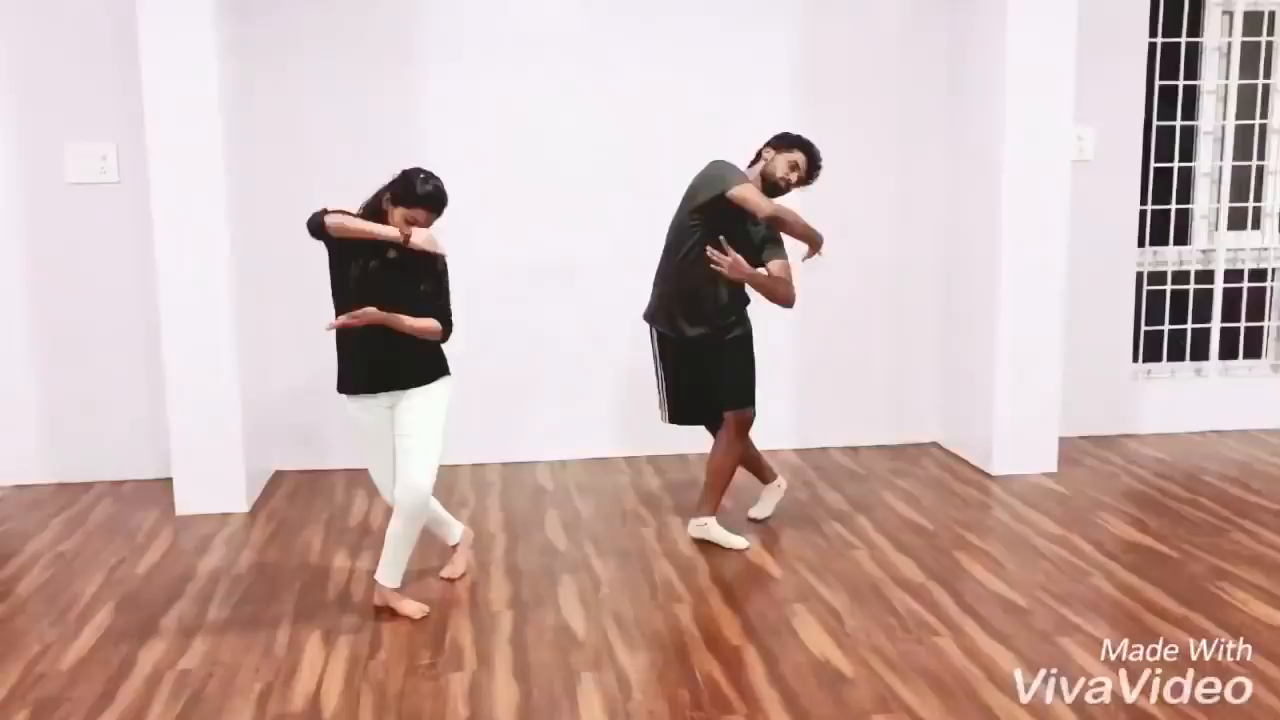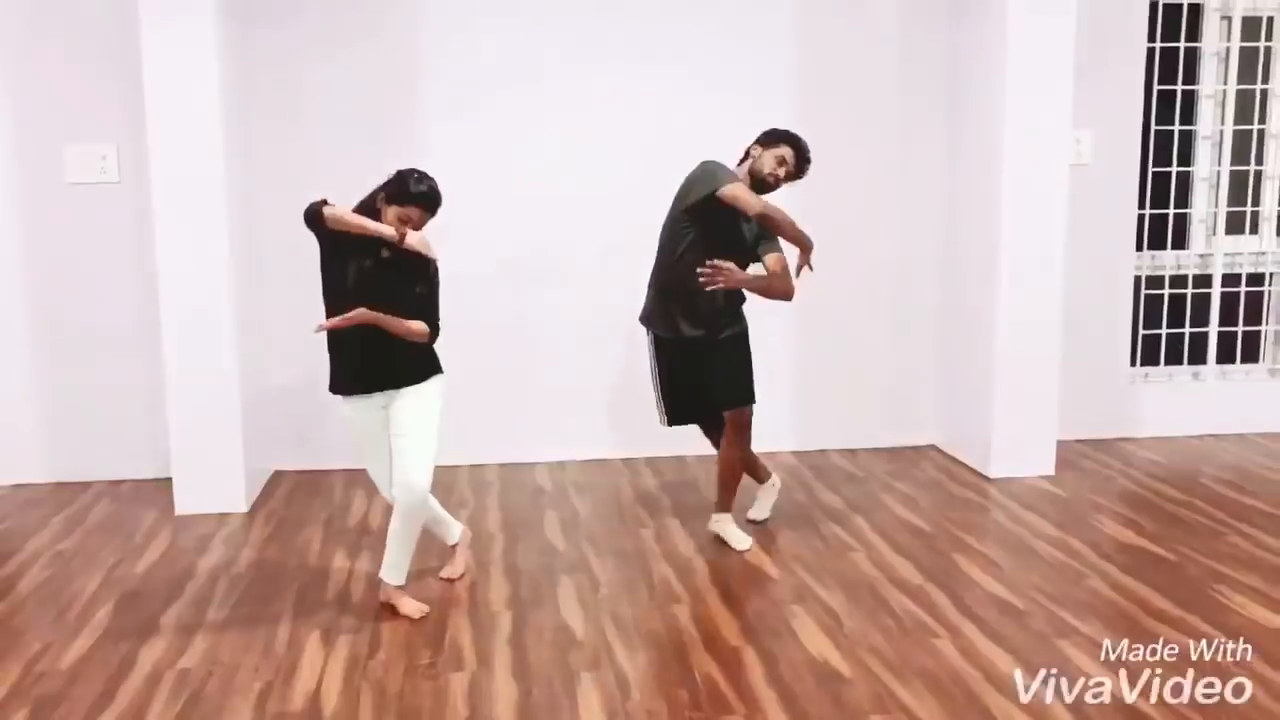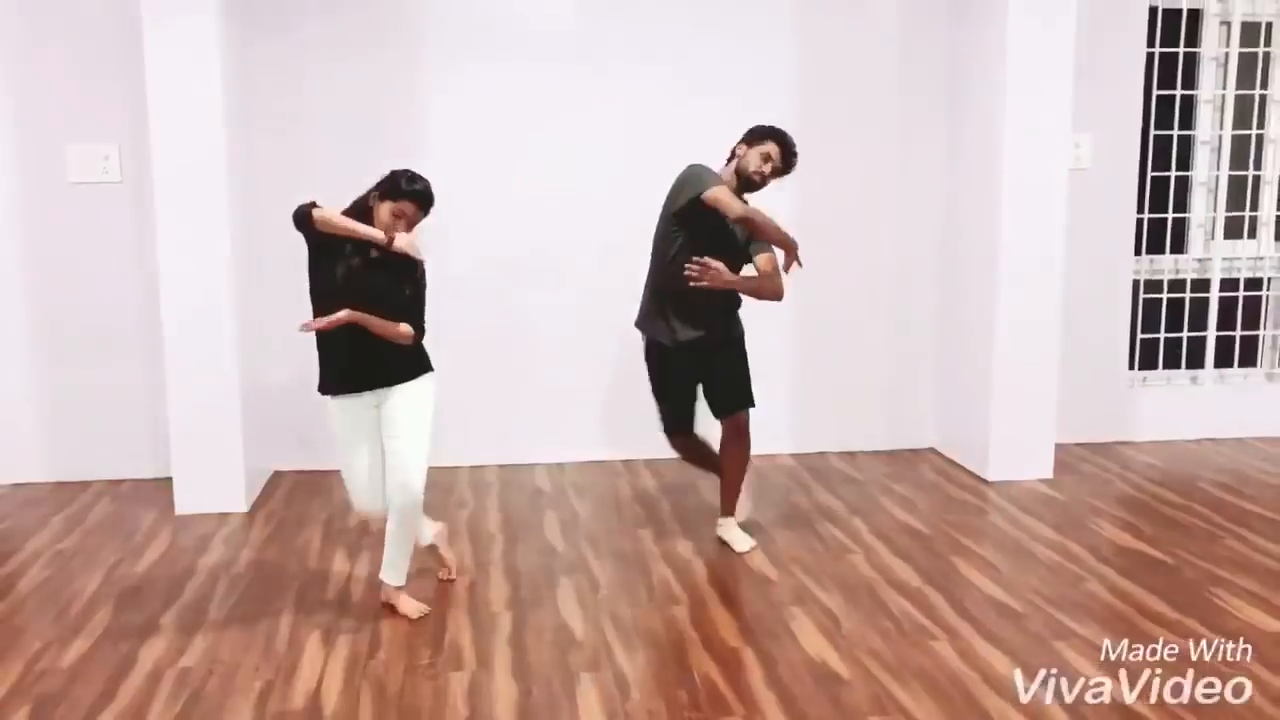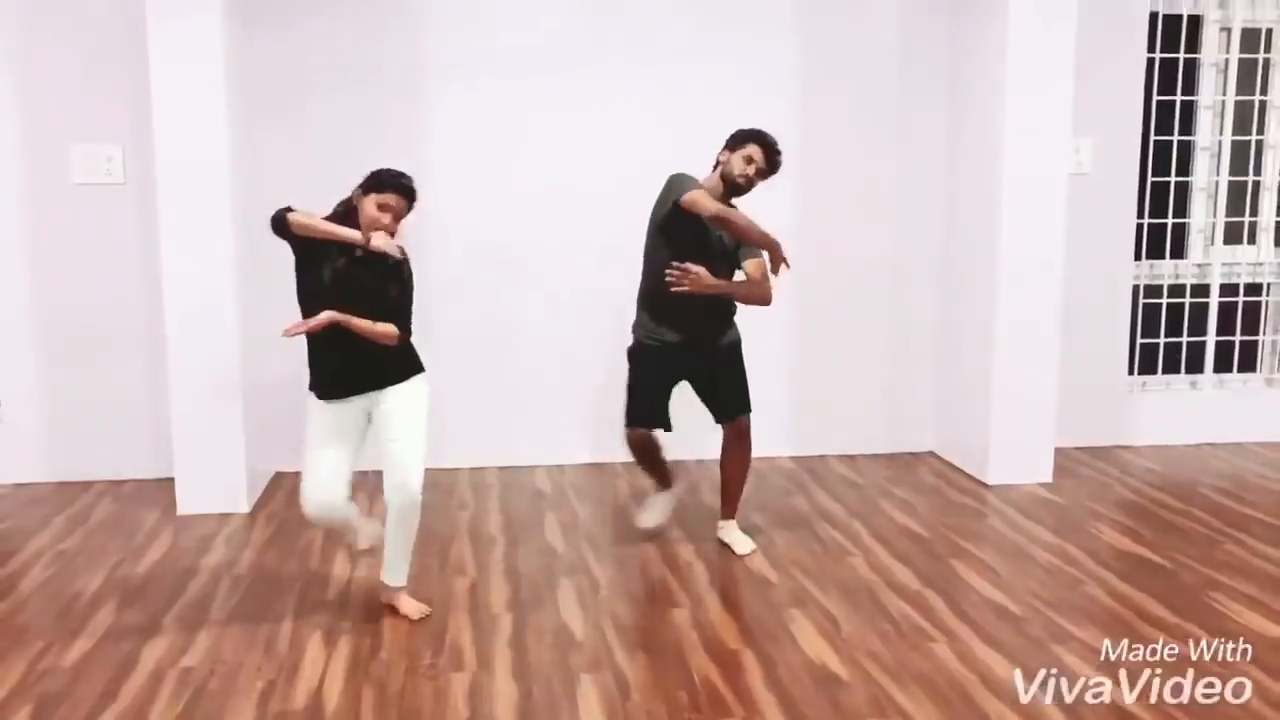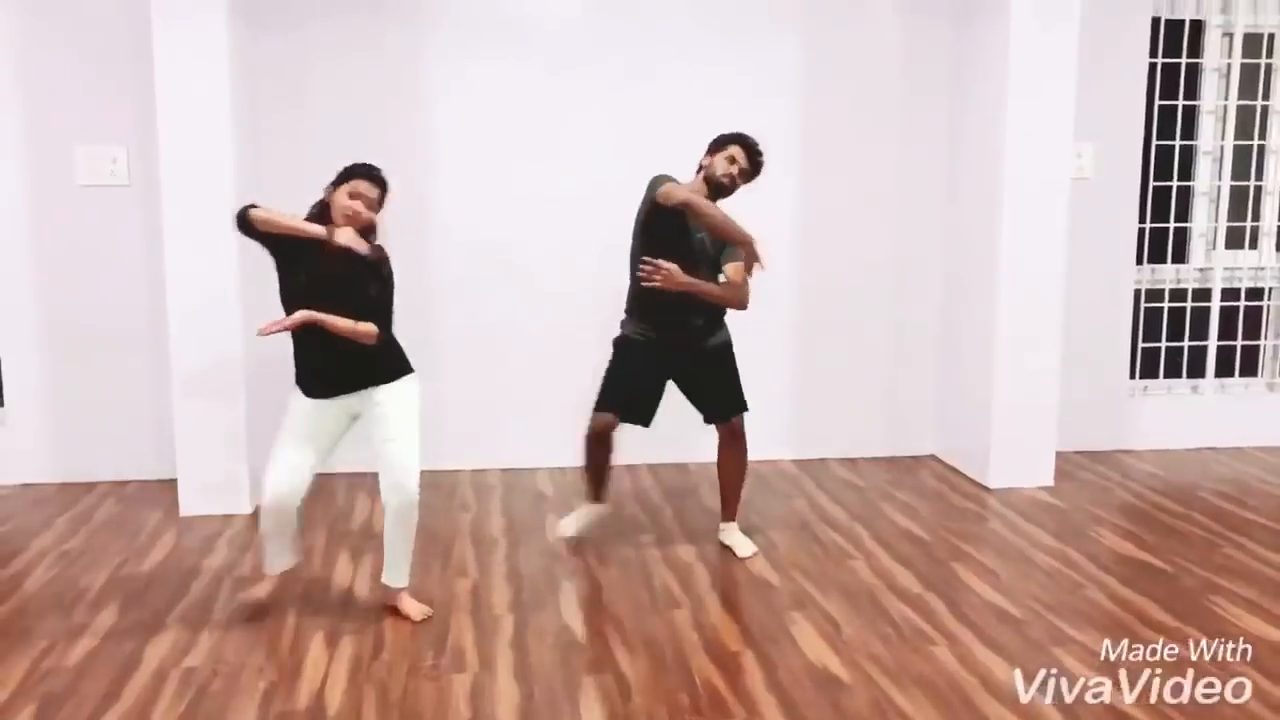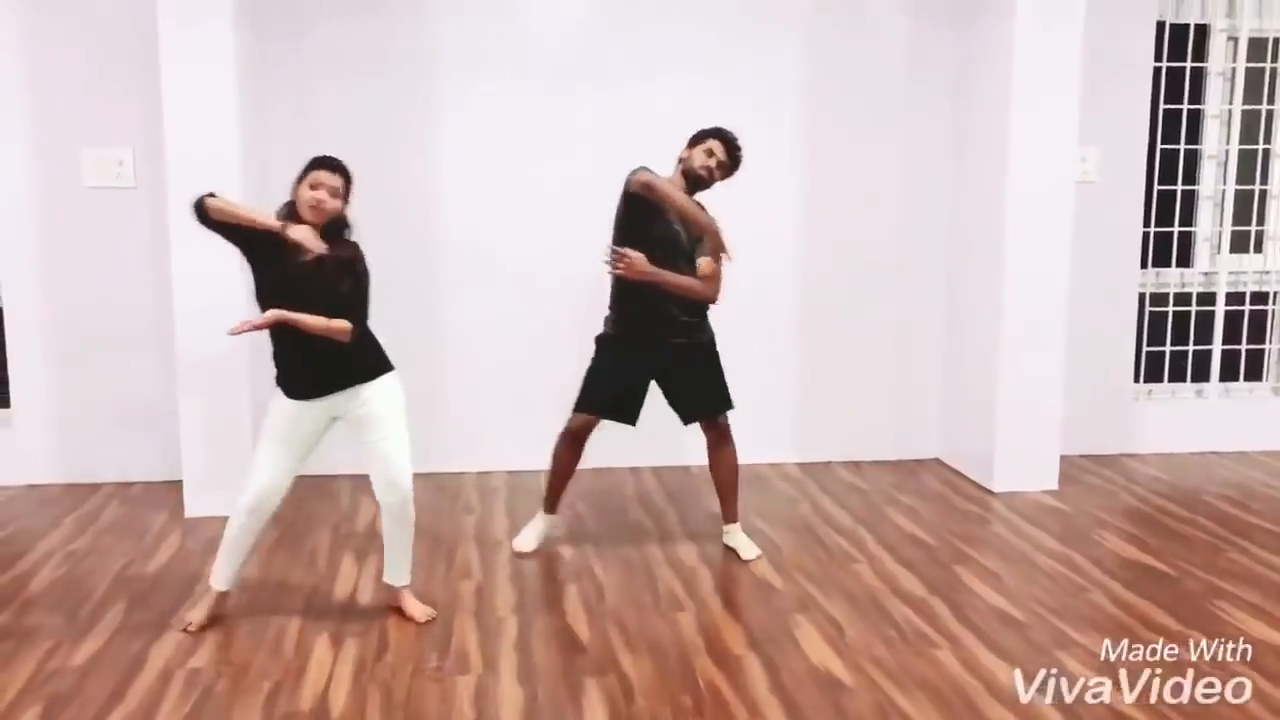
dt=0.1s
person 1, frame 1
left shoulder: (429, 260)
right shoulder: (349, 240)
left elbow: (440, 329)
right elbow: (318, 223)
left wrist: (380, 316)
right wrist: (398, 237)
left hip: (422, 384)
right hip: (365, 387)
left knee: (414, 486)
right knee: (394, 490)
left ankle: (387, 586)
right ankle: (458, 535)
person 1, frame 2
left shoulder: (420, 260)
right shoulder: (342, 237)
left elbow: (427, 331)
right elbow: (315, 212)
left wrist: (370, 317)
right wrist: (393, 235)
left hip: (415, 383)
right hip: (359, 387)
left knee: (412, 485)
right knee: (393, 490)
left ankle: (391, 584)
right ankle: (456, 534)
person 1, frame 3
left shoulder: (408, 262)
right shoulder: (331, 241)
left elbow: (412, 334)
right elbow: (304, 215)
left wrist: (354, 317)
right wrist: (382, 238)
left hip: (406, 382)
right hip: (346, 387)
left knee: (408, 485)
right knee: (369, 500)
left ankle: (393, 584)
right ankle: (430, 532)
person 1, frame 4
left shoulder: (394, 262)
right shoulder: (314, 244)
left elbow: (397, 334)
right elbow: (281, 220)
left wrist: (338, 318)
right wrist: (359, 238)
left hip: (398, 383)
right hip: (334, 391)
left knee: (406, 487)
right knee: (320, 503)
left ankle: (394, 585)
right ankle: (366, 531)
person 1, frame 5
left shoulder: (374, 260)
right shoulder: (294, 244)
left elbow: (376, 332)
right elbow: (251, 217)
left wrist: (312, 317)
right wrist: (326, 233)
left hip: (386, 384)
right hip: (319, 390)
left knee: (402, 490)
right knee: (279, 492)
left ankle: (395, 586)
right ankle: (279, 563)
person 1, frame 6
left shoulder: (347, 256)
right shoulder: (264, 242)
left elbow: (351, 329)
right elbow: (206, 208)
left wrist: (283, 315)
right wrist: (283, 228)
left hip: (367, 383)
right hip: (300, 392)
left knee: (397, 487)
right knee: (258, 494)
left ankle: (400, 587)
right ankle: (217, 590)
person 2, frame 1
left shoulder: (767, 228)
right shoulder: (718, 173)
left elbow: (786, 295)
right elbow: (771, 210)
left wrist: (747, 274)
right wrist: (814, 239)
left hip: (728, 327)
right hip: (675, 325)
left knee: (737, 417)
right knee: (716, 423)
left ankle: (704, 518)
right ankle: (772, 481)
person 2, frame 2
left shoulder: (759, 225)
right shoulder: (709, 173)
left elbow: (784, 288)
right elbow: (760, 208)
left wrist: (743, 280)
right wrist: (805, 245)
left hip: (724, 327)
right hip: (672, 326)
left knee: (737, 416)
right knee: (710, 424)
left ankle: (722, 515)
right ankle: (765, 480)
person 2, frame 3
left shoulder: (753, 224)
right shoulder: (696, 178)
left elbow: (774, 289)
right elbow: (739, 213)
left wrist: (731, 280)
right wrist: (788, 244)
left hip: (719, 331)
right hip: (665, 330)
left knee: (738, 420)
right knee: (679, 434)
left ankle: (728, 519)
right ankle: (729, 476)
person 2, frame 4
left shoulder: (739, 228)
right shoulder: (680, 186)
left elbow: (762, 293)
right elbow: (715, 213)
left wrist: (714, 286)
right wrist: (774, 246)
left hip: (715, 338)
right hip: (657, 336)
left knee: (738, 426)
right knee: (638, 433)
left ankle: (728, 522)
right ankle: (665, 487)
person 2, frame 5
left shoulder: (724, 229)
right shoulder: (663, 190)
left elbow: (740, 297)
right elbow: (687, 200)
left wrist: (684, 282)
right wrist: (747, 242)
left hip: (706, 340)
right hip: (645, 335)
left knee: (732, 426)
right knee: (601, 425)
left ankle: (729, 525)
right ankle: (594, 502)
person 2, frame 6
left shoulder: (700, 221)
right shoulder: (642, 186)
left elbow: (709, 290)
right elbow: (651, 184)
left wrist: (651, 272)
right wrist: (713, 232)
left hip: (687, 337)
right hip: (626, 333)
left knee: (718, 426)
right knee: (577, 425)
left ankle: (732, 528)
right ankle: (547, 516)
